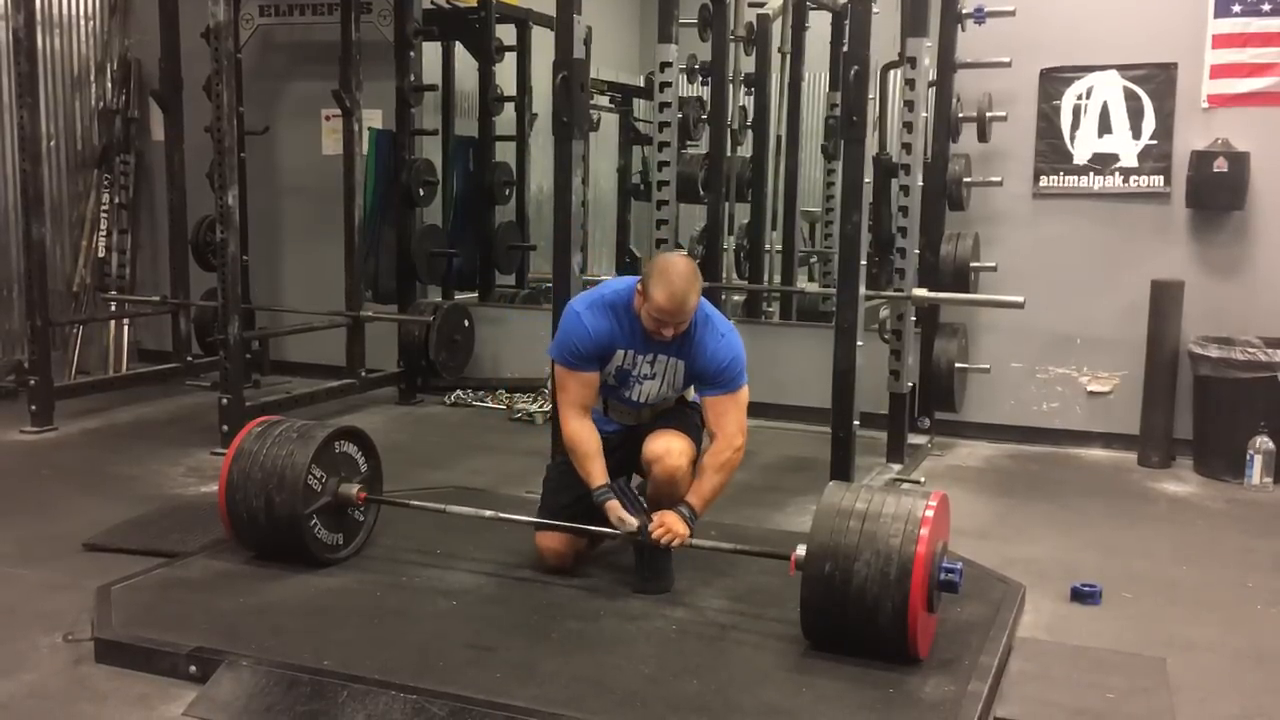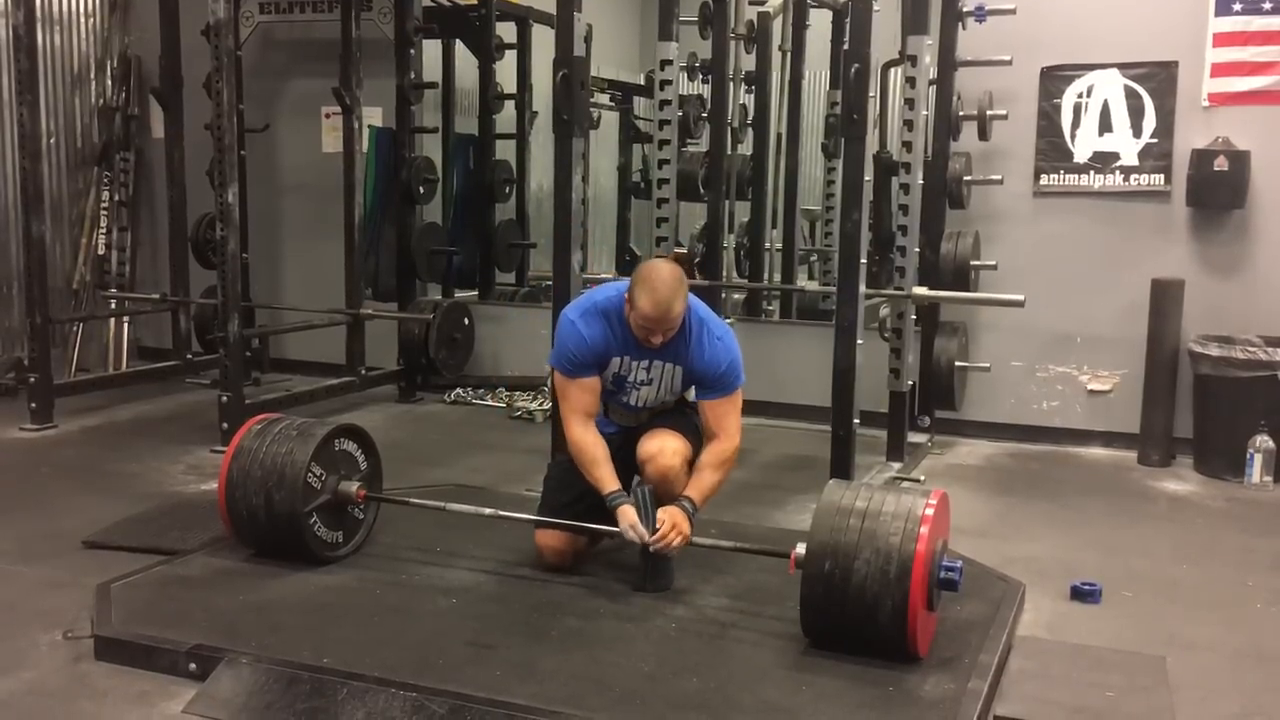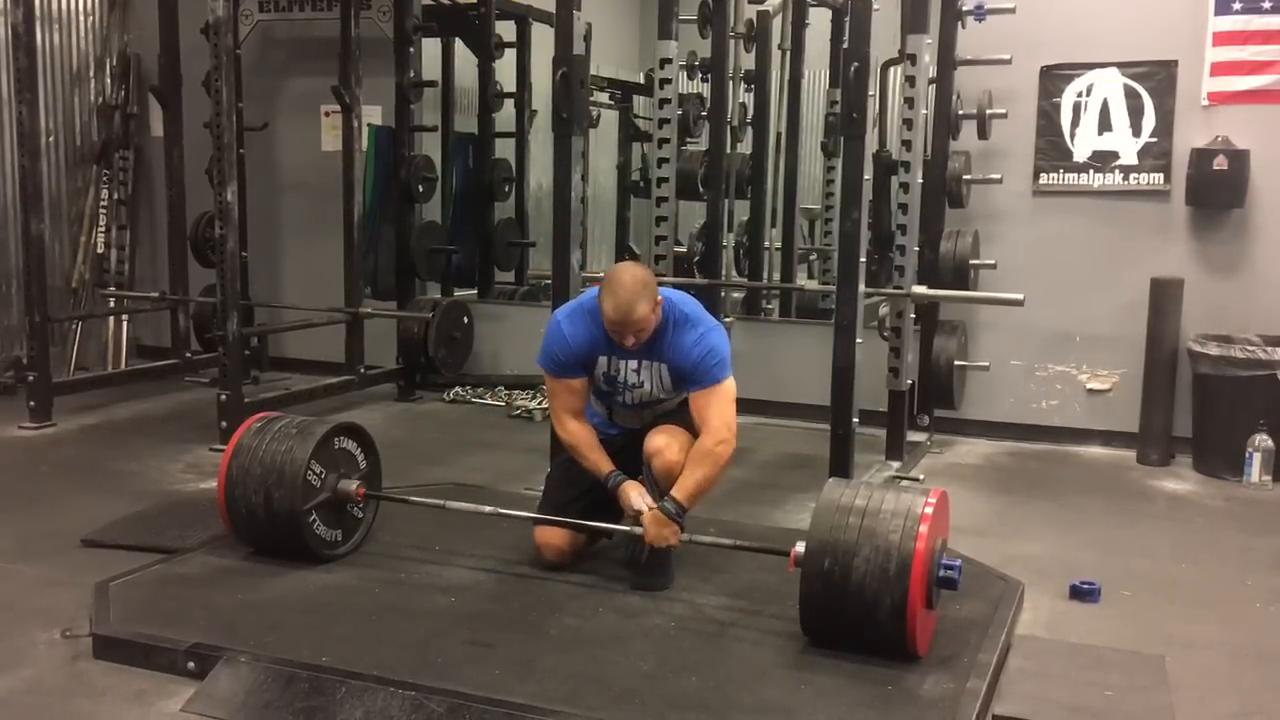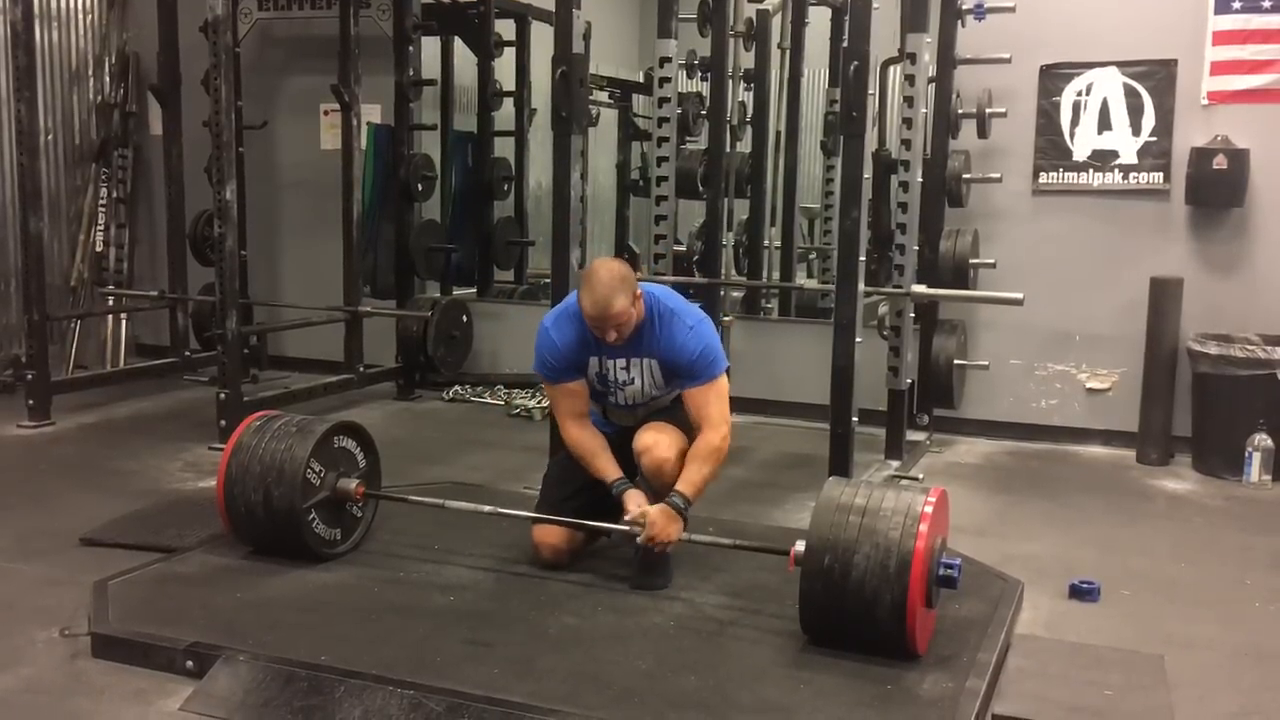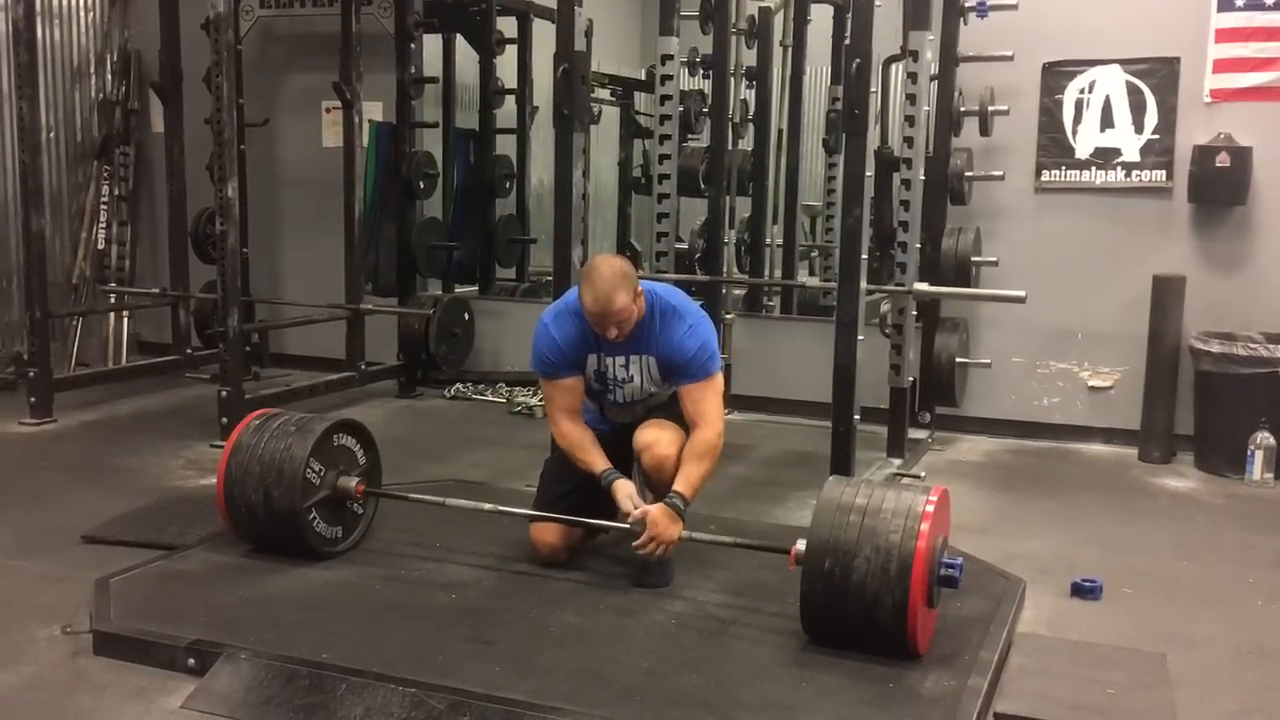
dt=0.5s
person 1, frame 1
left shoulder: (718, 340)
right shoulder: (586, 316)
left elbow: (730, 440)
right elbow: (575, 416)
left wrist: (686, 511)
right wrist: (604, 497)
left hip: (667, 416)
right hip: (601, 422)
left knee: (668, 459)
right knee: (554, 552)
left ankle: (658, 546)
person 1, frame 2
left shoulder: (714, 341)
right shoulder: (581, 322)
left elbow: (724, 439)
right elbow: (580, 425)
left wrist: (686, 507)
right wrist: (617, 501)
left hip: (668, 417)
right hip: (602, 427)
left knee: (662, 458)
right knee: (553, 551)
left ankle: (660, 542)
right ankle: (612, 515)
person 1, frame 3
left shoulder: (700, 334)
right shoulder: (568, 328)
left elbow: (720, 438)
right elbow: (569, 420)
left wrist: (670, 512)
right wrist: (617, 482)
left hip: (670, 420)
right hip: (603, 428)
left knee: (666, 452)
right knee: (552, 548)
left ankle: (658, 546)
right ankle: (611, 514)
person 1, frame 4
left shoulder: (688, 329)
right shoulder: (557, 332)
left elbow: (716, 432)
right elbow: (575, 424)
left wrist: (676, 505)
right wrist: (622, 488)
left hip: (668, 415)
right hip: (602, 426)
left knee: (655, 450)
right knee: (550, 548)
left ankle: (656, 543)
right ankle: (609, 516)
person 1, frame 5
left shoulder: (686, 326)
right shoulder: (556, 328)
left elbow: (709, 429)
right elbow: (566, 422)
left wrist: (675, 505)
right wrist: (612, 481)
left hip: (663, 413)
right hip: (599, 426)
left knee: (657, 450)
right knee: (548, 544)
left ankle: (657, 534)
right ankle: (607, 507)
